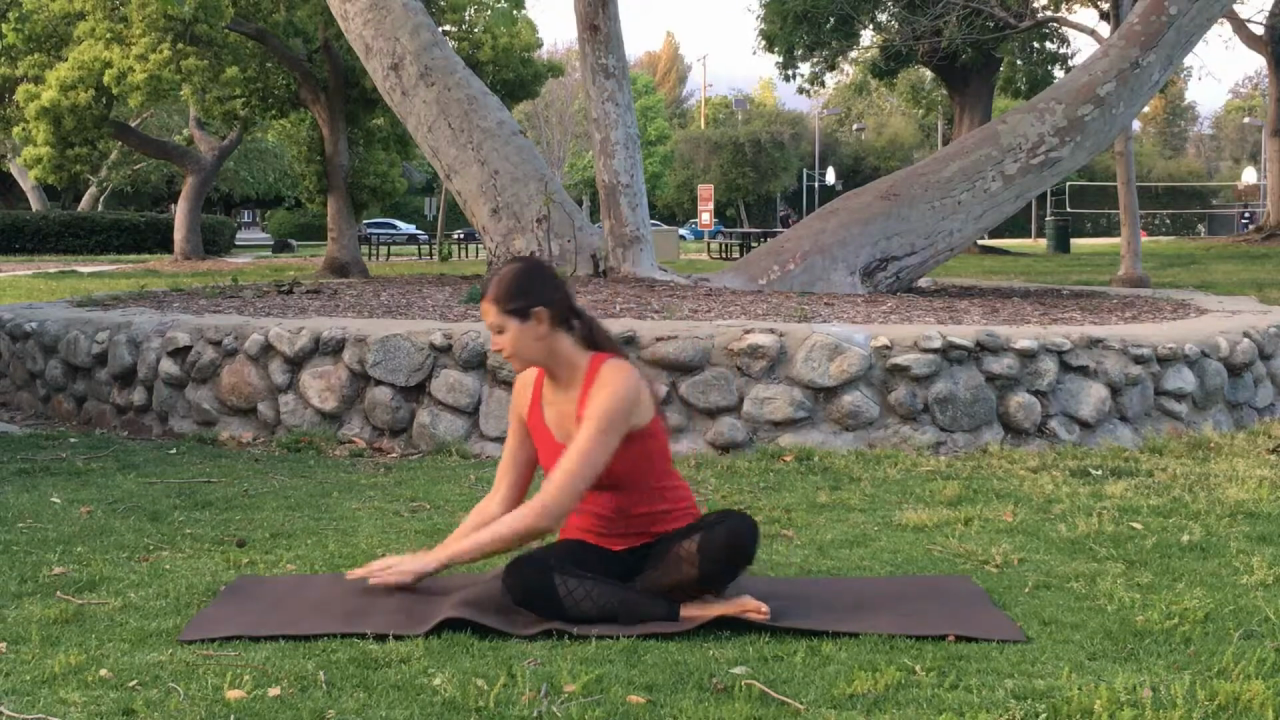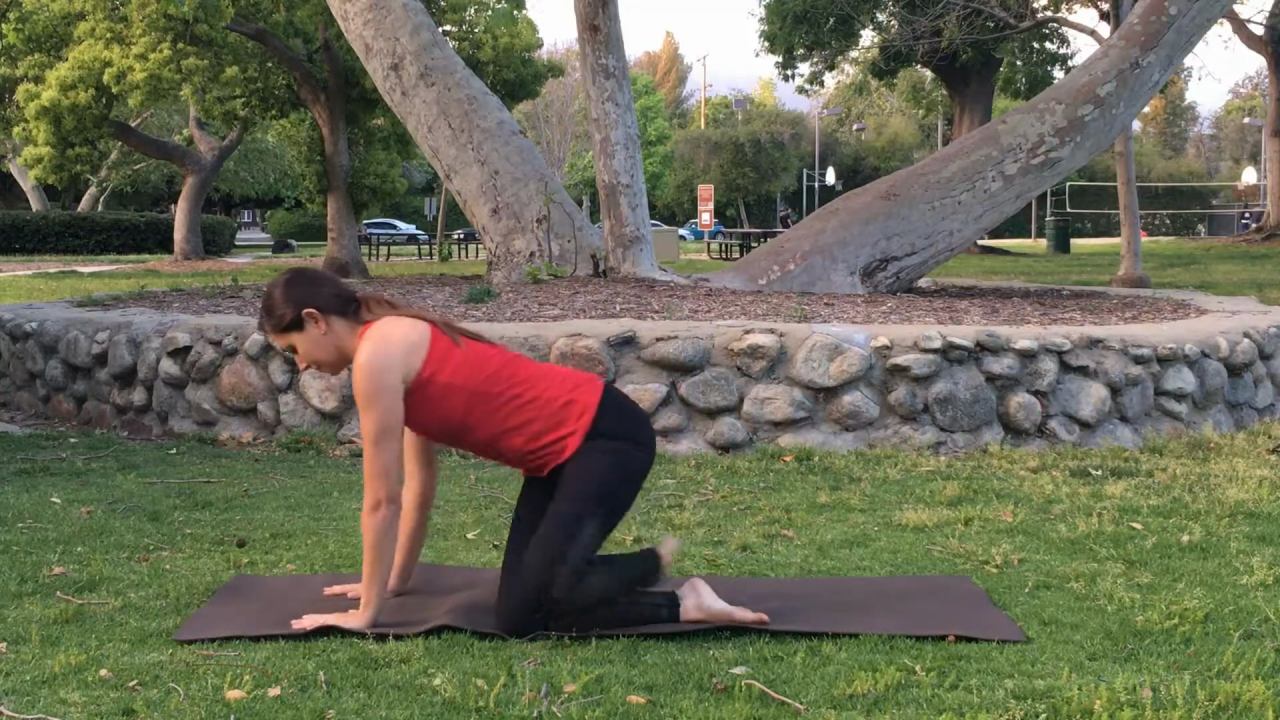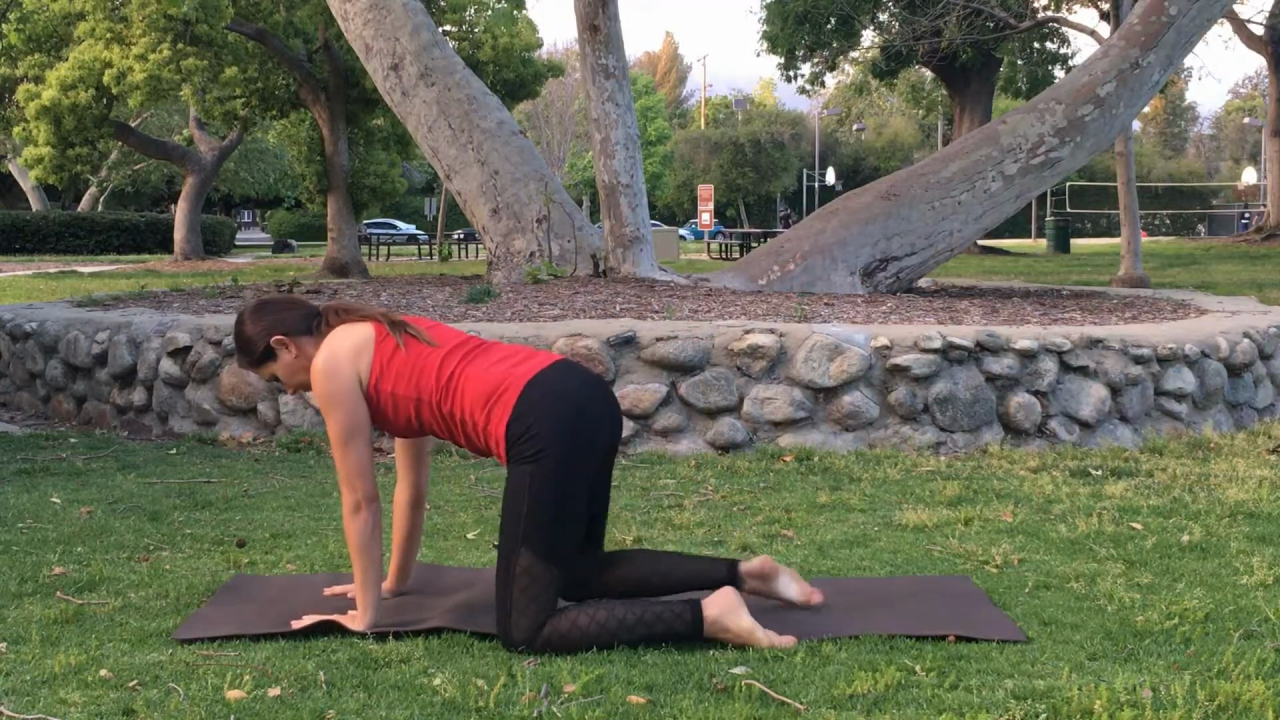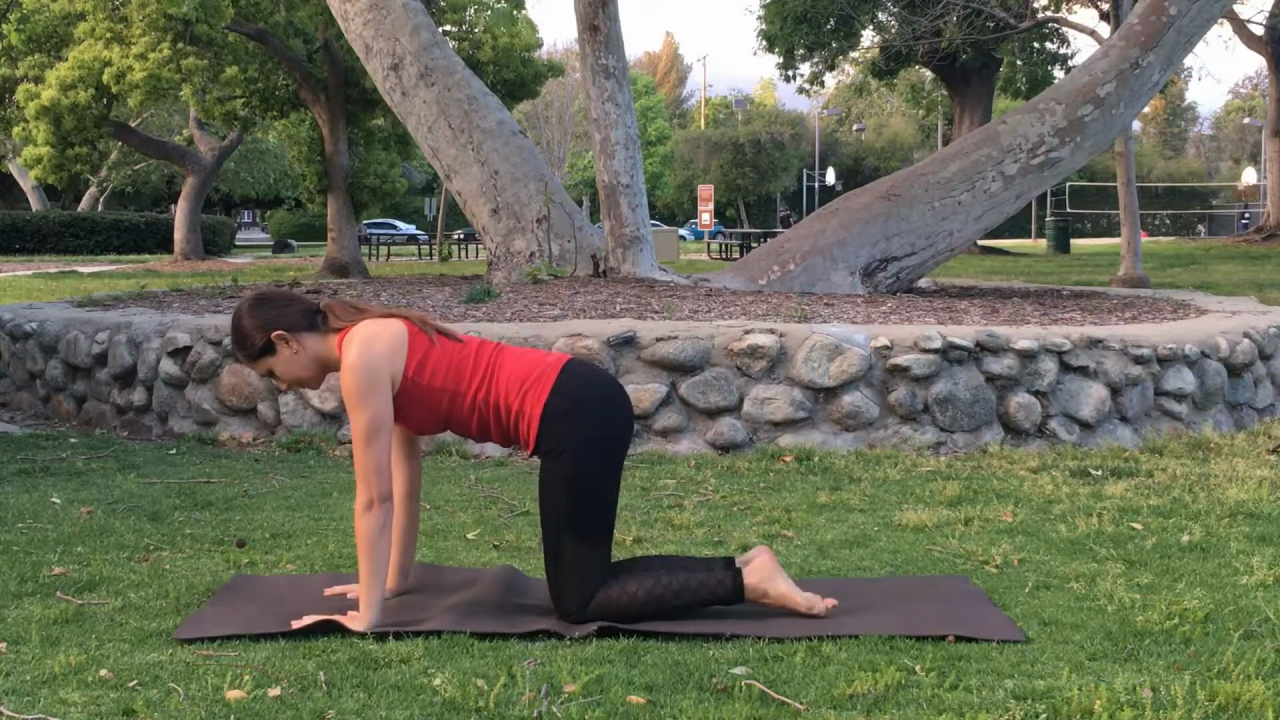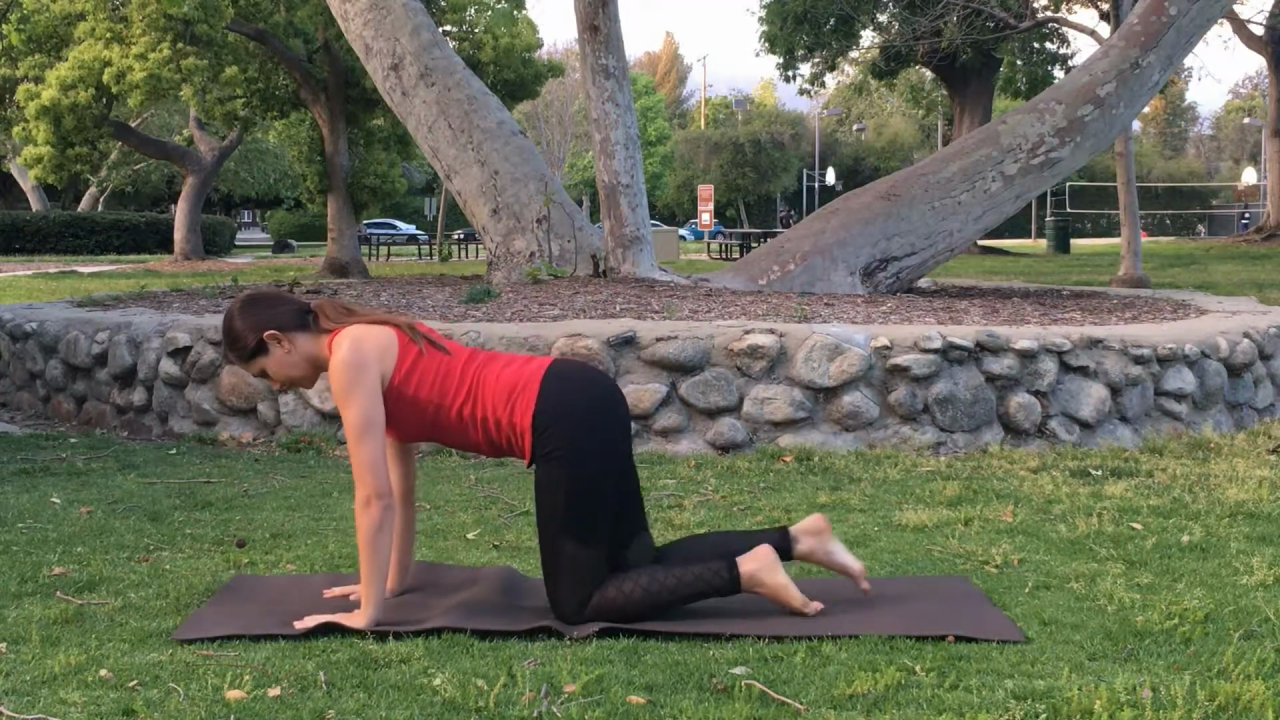
dt=1s
person 1, frame 1
left shoulder: (616, 386)
right shoulder: (528, 387)
left elbow: (546, 514)
right elbow: (503, 499)
left wrist: (434, 559)
right wrist: (428, 561)
left hip: (666, 542)
right hip: (596, 547)
left knee: (736, 534)
right knee: (523, 580)
left ankle: (606, 598)
right ankle: (684, 609)
person 1, frame 2
left shoulder: (376, 354)
right shoulder: (399, 343)
left elbow: (381, 499)
right elbow: (417, 483)
left wrist: (367, 610)
right wrist: (393, 580)
left hip: (606, 431)
right hip: (561, 450)
left knee: (555, 588)
right knee: (518, 618)
left ankle: (651, 564)
right ankle: (685, 604)
person 1, frame 3
left shoulder: (333, 363)
right shoulder: (386, 344)
left elbow: (359, 502)
right elbow: (411, 484)
left wrist: (365, 612)
right wrist: (394, 580)
left hip: (547, 425)
right hip: (584, 396)
left knee: (525, 630)
right knee: (581, 570)
left ankle: (709, 615)
right ankle: (743, 575)
person 1, frame 4
left shoulder: (360, 355)
right shoulder: (382, 346)
left elbow: (375, 497)
right elbow: (405, 480)
left wrist: (367, 614)
right wrist: (390, 581)
left hip: (575, 414)
right hip: (587, 399)
left knee: (578, 601)
right knee: (582, 578)
left ankle: (751, 582)
right ankle: (740, 566)
person 1, frame 5
left shoulder: (348, 356)
right shoulder: (375, 344)
left elbow: (375, 496)
right elbow: (401, 480)
left wrist: (368, 610)
right wrist: (394, 579)
left hip: (565, 418)
right hip: (584, 397)
left knee: (577, 602)
right knee: (631, 563)
left ankle: (744, 569)
right ankle: (796, 538)
